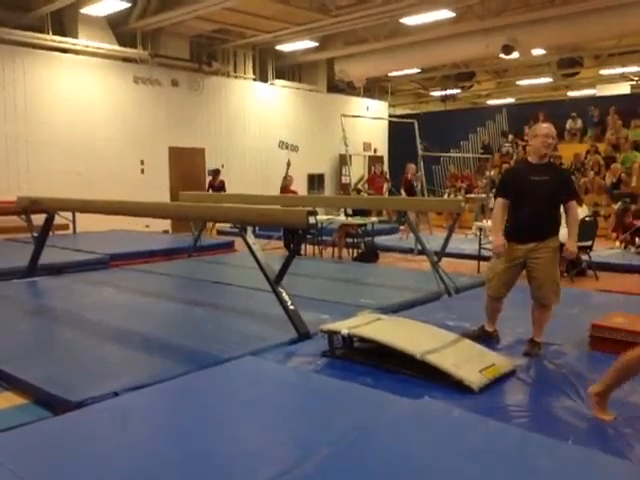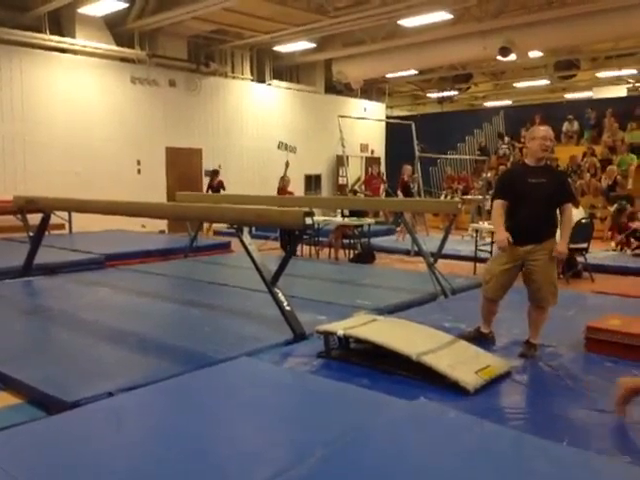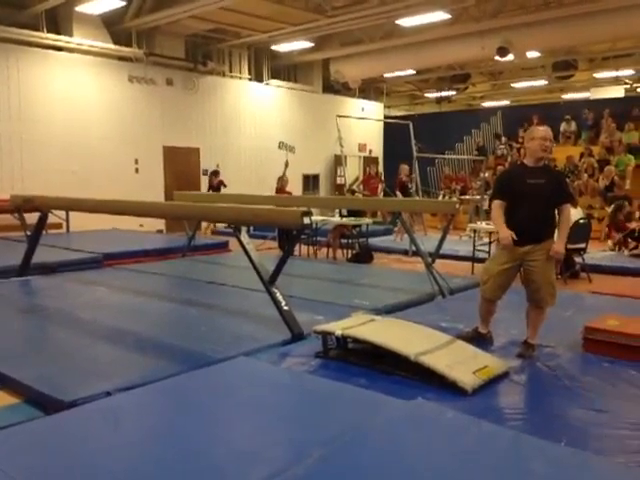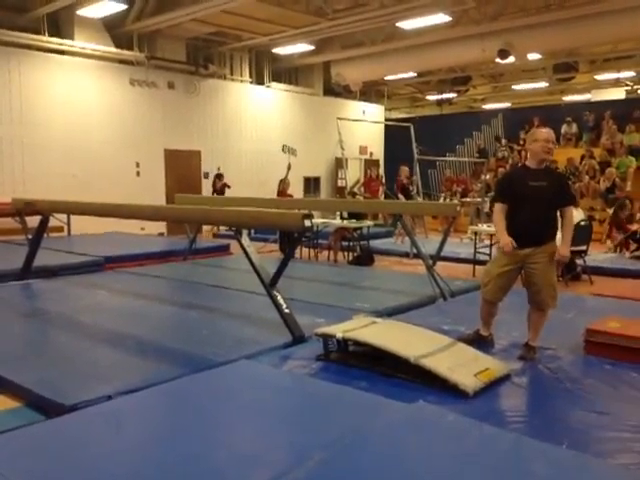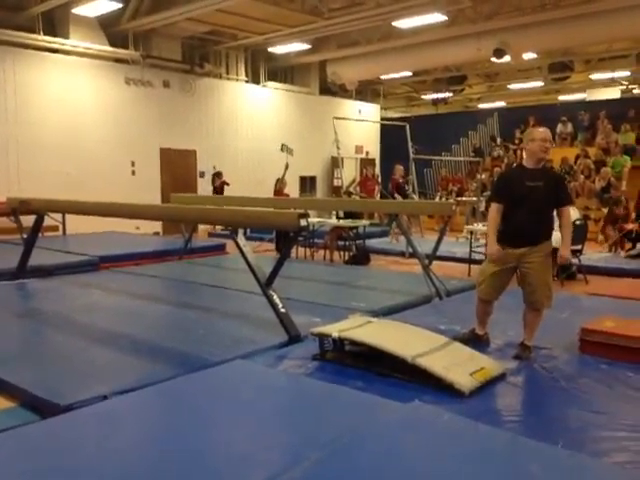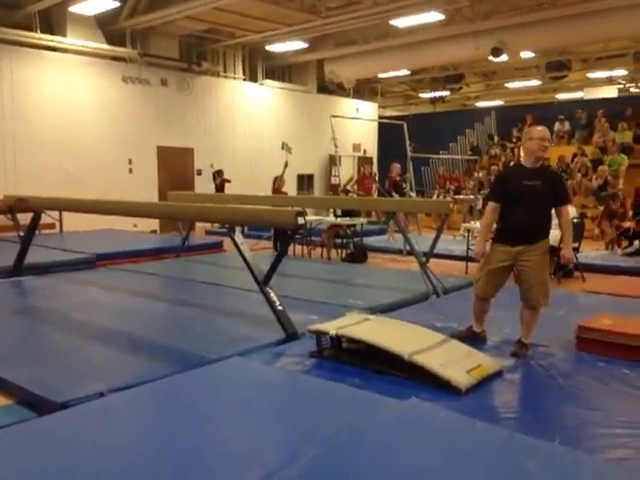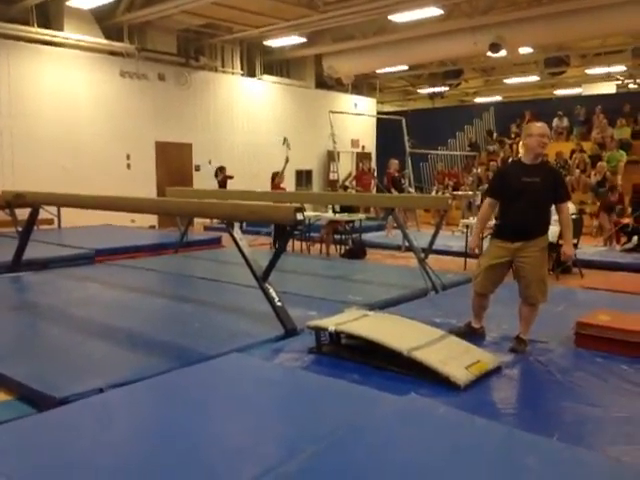
dt=0.1s
person 1, frame 1
left shoulder: (560, 175)
right shoulder: (513, 173)
left elbow: (571, 208)
right elbow: (500, 205)
left wrist: (572, 240)
right wrist: (496, 234)
left hip: (546, 245)
right hip: (513, 242)
left knee: (544, 295)
right knee: (495, 288)
left ankle: (536, 339)
right ankle: (489, 329)
person 1, frame 2
left shoulder: (557, 177)
right shoulder: (511, 174)
left elbow: (566, 210)
right elbow: (499, 206)
left wrist: (563, 241)
right wrist: (500, 231)
left hip: (542, 246)
right hip: (511, 244)
left knee: (541, 297)
right knee: (491, 290)
left ankle: (532, 341)
right ankle: (485, 330)
person 1, frame 3
left shoulder: (556, 178)
right shoulder: (510, 175)
left elbow: (564, 211)
right elbow: (497, 206)
left wrist: (560, 241)
right wrist: (502, 229)
left hip: (542, 247)
right hip: (511, 244)
left knee: (540, 297)
right knee: (489, 290)
left ankle: (530, 341)
right ankle: (483, 330)
person 1, frame 4
left shoulder: (558, 180)
right shoulder: (511, 177)
left elbow: (567, 213)
right elbow: (499, 210)
left wrist: (565, 244)
right wrist: (502, 236)
left hip: (543, 249)
right hip: (512, 247)
left knee: (541, 299)
right knee: (490, 292)
left ankle: (531, 343)
right ankle: (484, 333)
person 1, frame 5
left shoulder: (554, 179)
right shoulder: (508, 177)
left elbow: (564, 213)
right elbow: (495, 210)
left wrist: (565, 246)
right wrist: (492, 241)
left hip: (538, 249)
right hip: (506, 246)
left knee: (536, 299)
right knee: (485, 291)
left ankle: (526, 343)
right ankle: (480, 332)
person 1, frame 6
left shoulder: (553, 178)
right shoulder: (506, 175)
left elbow: (563, 212)
right elbow: (492, 209)
left wrist: (567, 246)
right wrist: (482, 240)
left hip: (535, 247)
right hip: (503, 245)
left knee: (533, 297)
right knee: (483, 288)
left ankle: (523, 340)
right ankle: (477, 329)
person 1, frame 7
left shoulder: (552, 175)
right shoulder: (506, 171)
left elbow: (563, 209)
right elbow: (489, 204)
left wrist: (567, 242)
right wrist: (476, 235)
left hip: (534, 243)
right hip: (502, 240)
left knee: (531, 293)
right knee: (482, 285)
left ankle: (522, 336)
right ankle: (476, 325)
